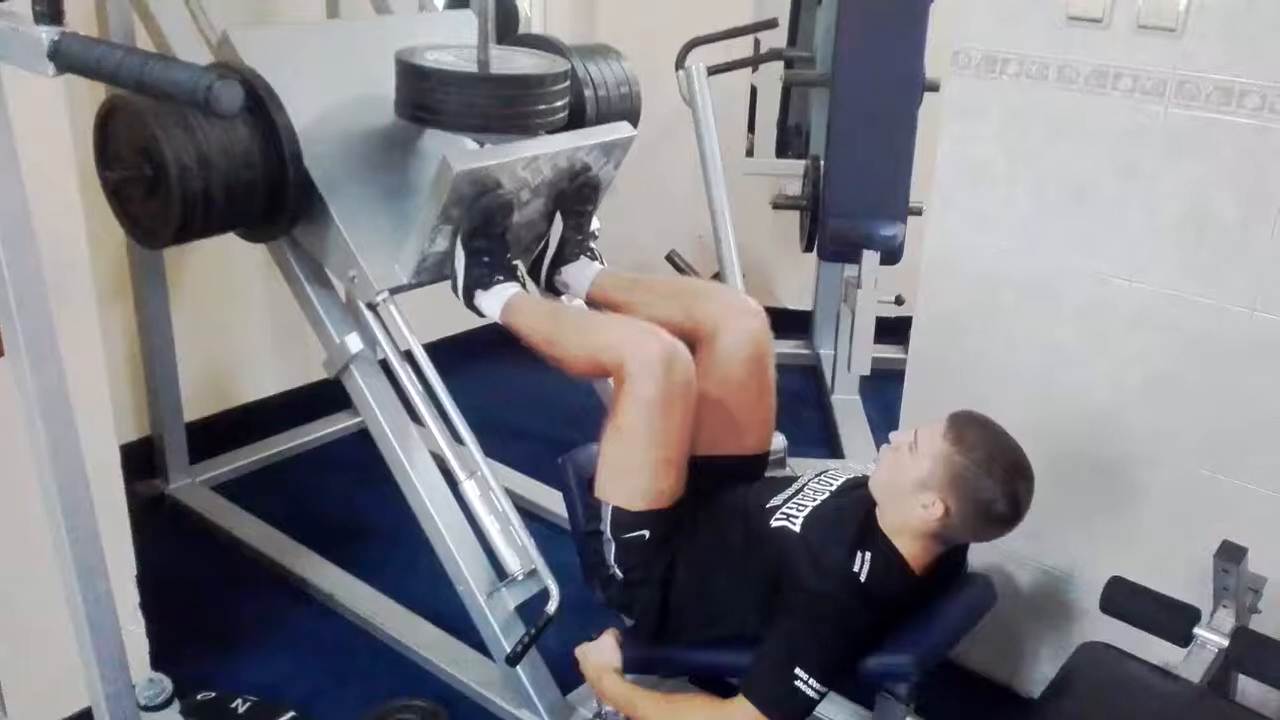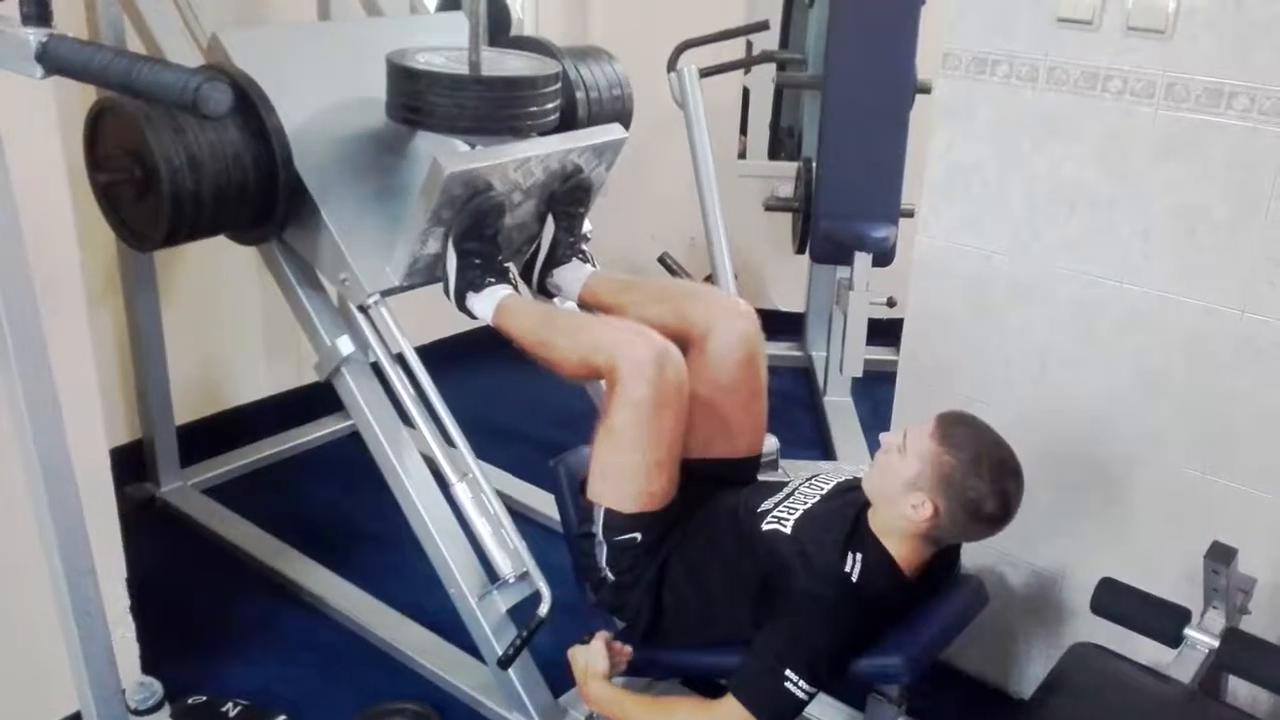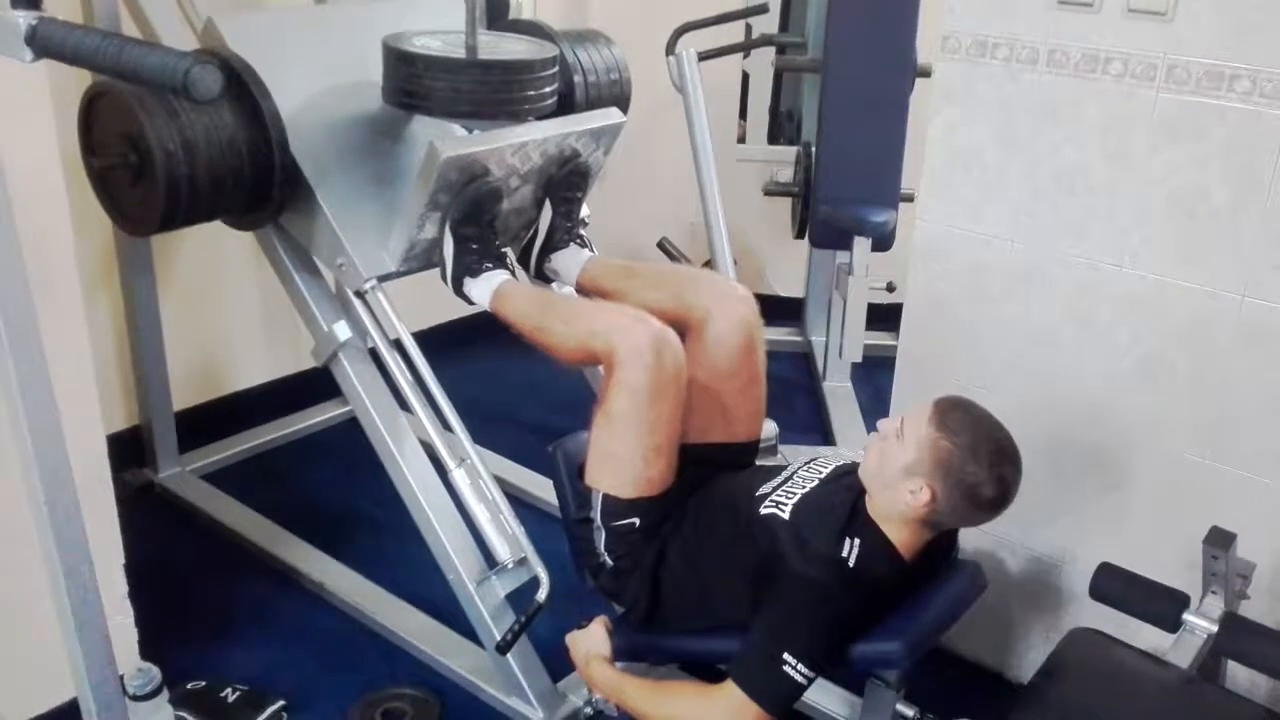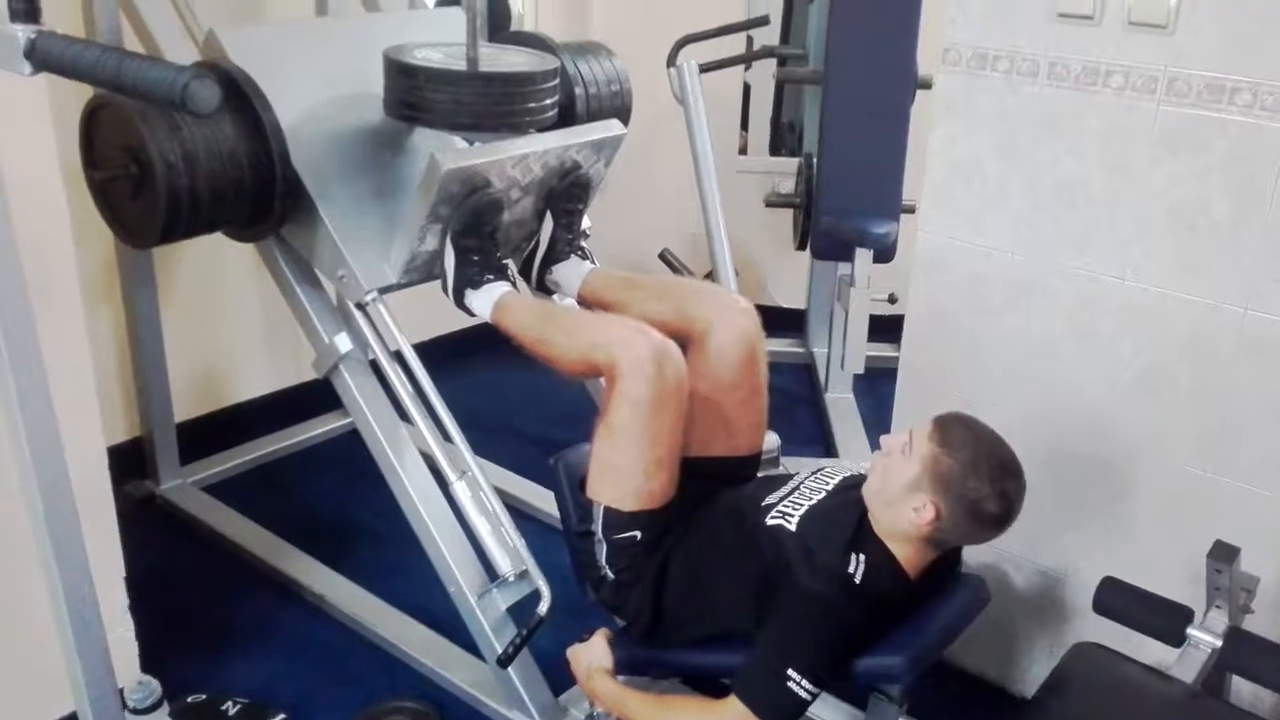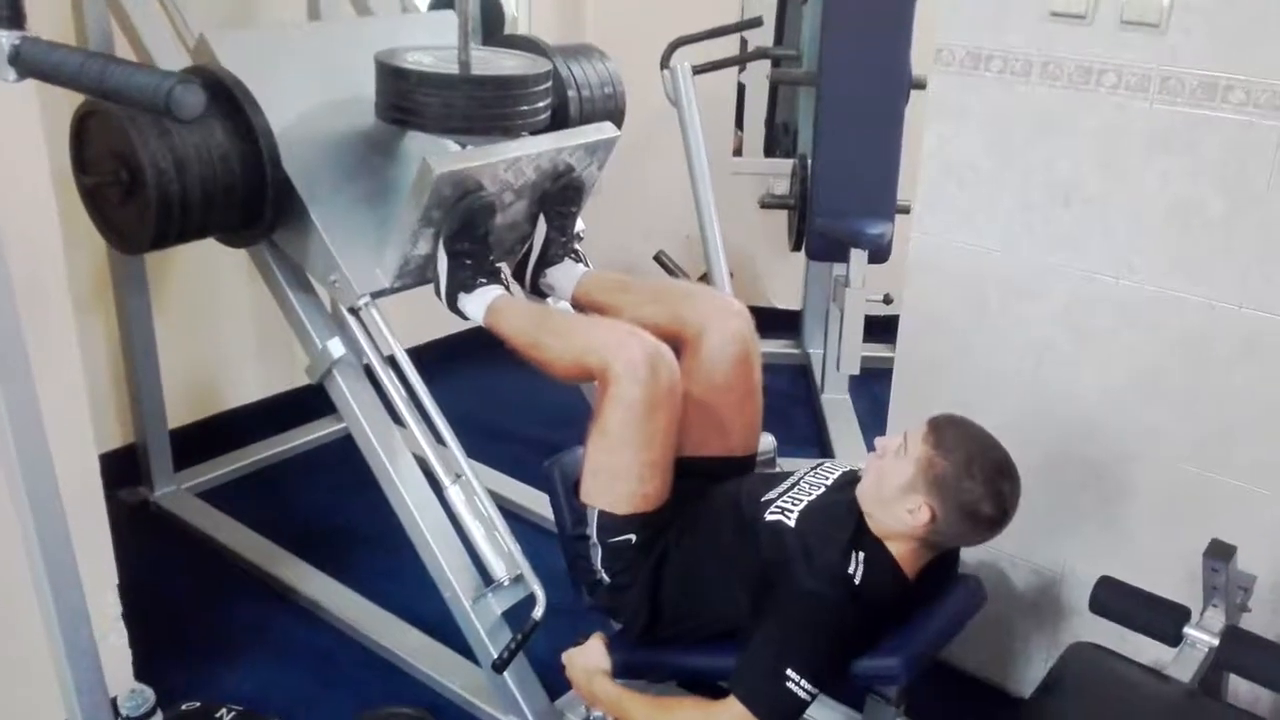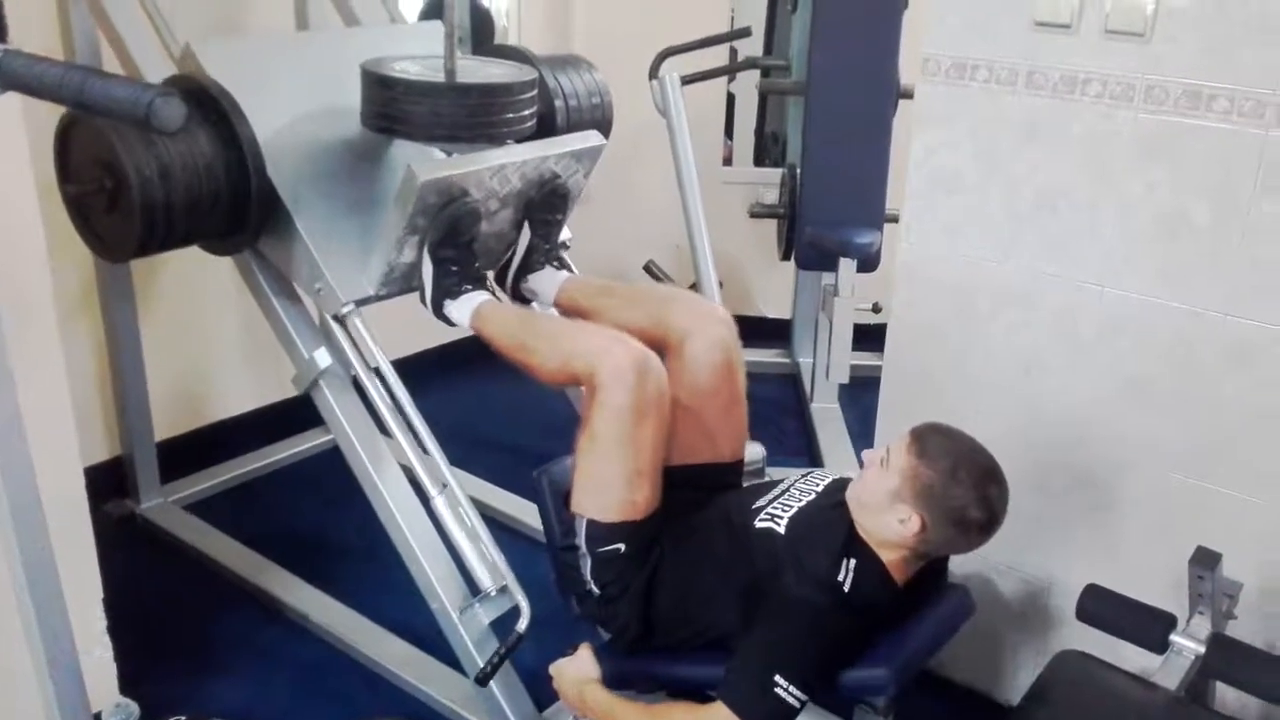
dt=0.5s
person 1, frame 1
left shoulder: (838, 598)
right shoulder: (929, 545)
left hip: (651, 569)
right hip: (725, 506)
left knee: (653, 355)
right knee: (736, 320)
left ankle: (498, 295)
right ankle: (575, 272)
person 1, frame 2
left shoulder: (830, 599)
right shoulder: (925, 542)
left hip: (642, 574)
right hip: (718, 508)
left knee: (645, 356)
right knee: (728, 322)
left ankle: (489, 297)
right ankle: (566, 273)
person 1, frame 3
left shoulder: (829, 583)
right shoulder: (921, 527)
left hip: (640, 557)
right hip: (714, 492)
left knee: (643, 341)
right knee: (726, 307)
left ankle: (488, 282)
right ankle: (567, 258)
person 1, frame 4
left shoulder: (831, 599)
right shoulder: (923, 542)
left hip: (642, 569)
right hip: (717, 506)
left knee: (645, 354)
right knee: (728, 319)
left ankle: (488, 294)
right ankle: (565, 270)
person 1, frame 5
left shoulder: (830, 599)
right shoulder: (917, 544)
left hip: (638, 571)
right hip: (710, 500)
left knee: (637, 359)
right knee: (722, 323)
left ankle: (482, 297)
right ankle: (560, 272)
person 1, frame 6
left shoulder: (821, 607)
right shoulder: (910, 548)
left hip: (629, 581)
right hip: (703, 515)
left knee: (624, 363)
right knee: (702, 326)
left ankle: (468, 302)
right ankle: (541, 280)
